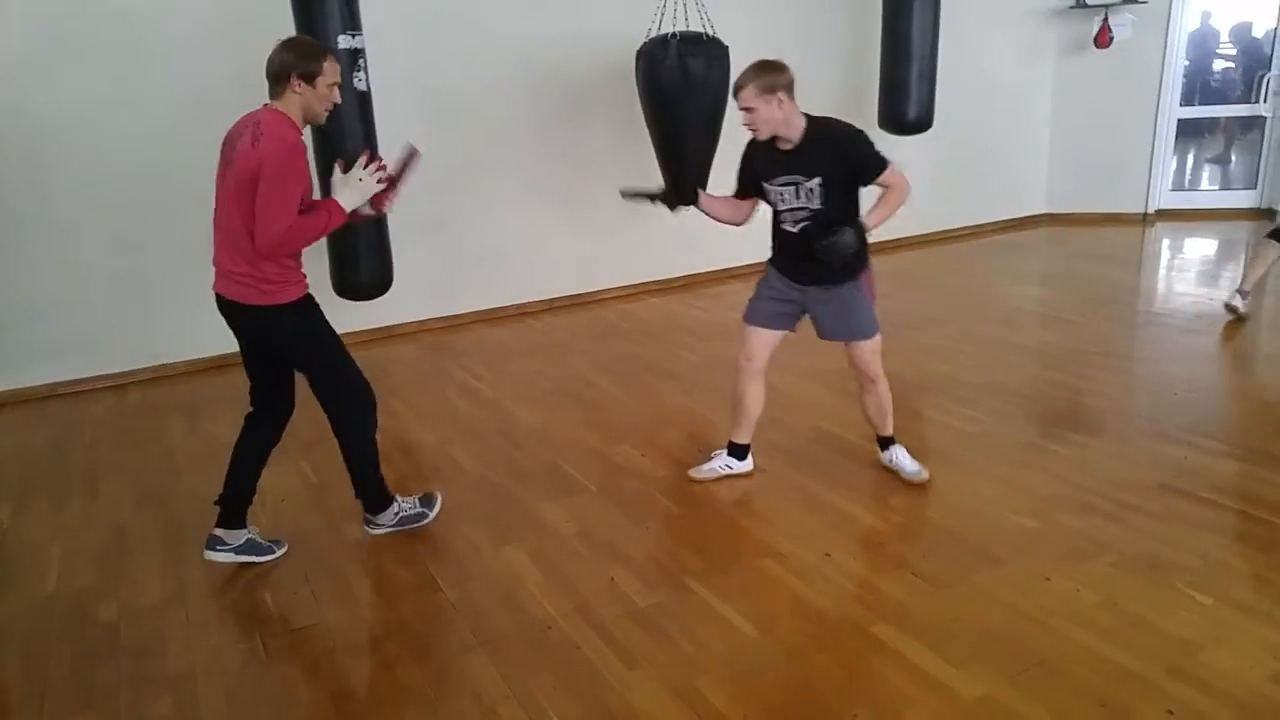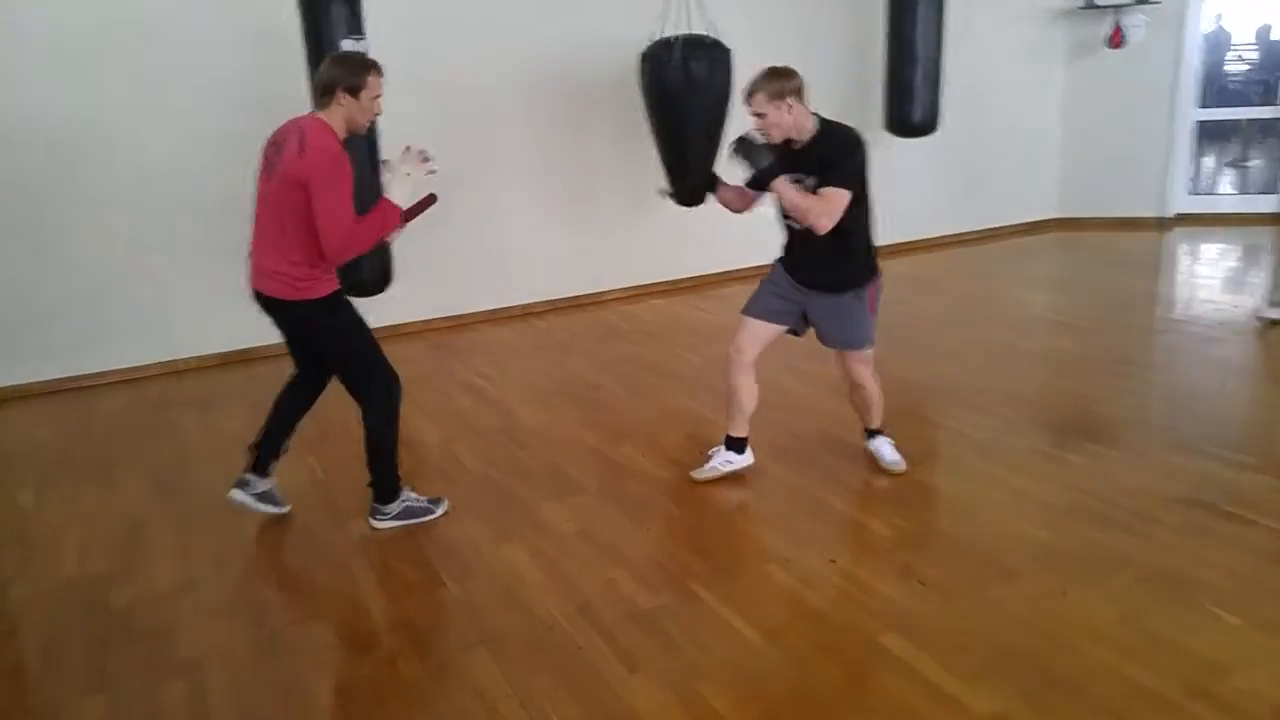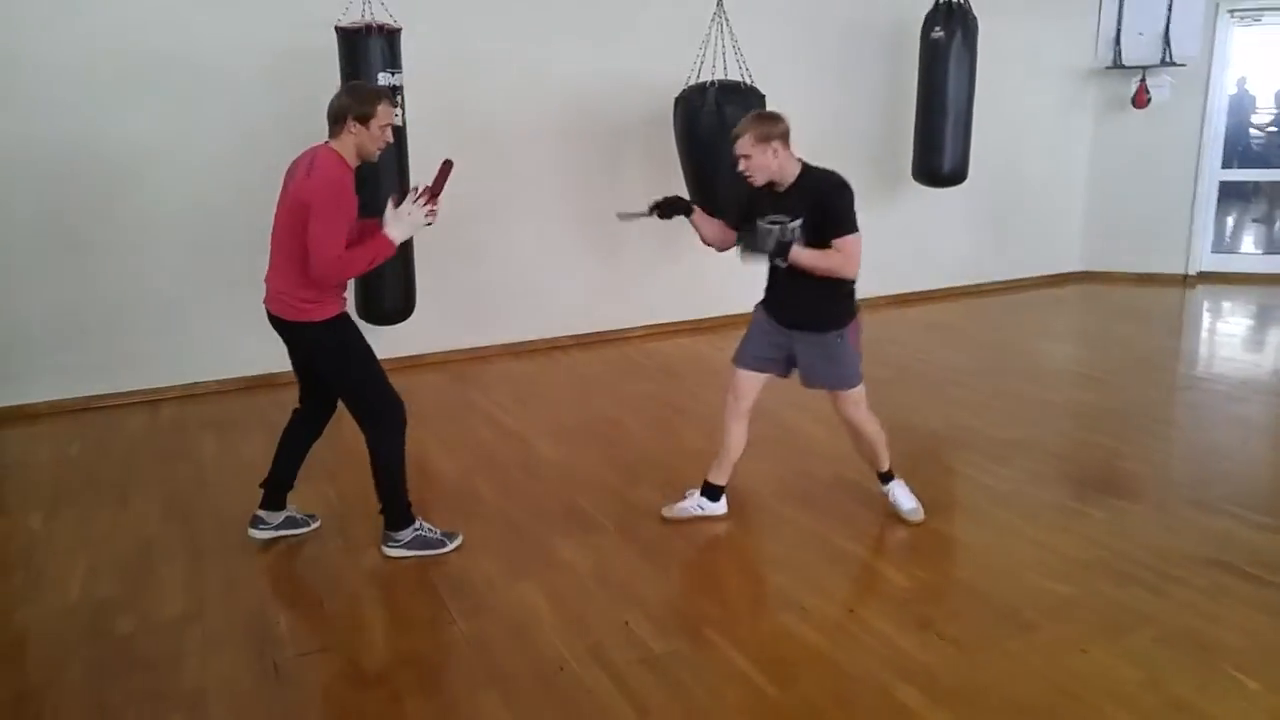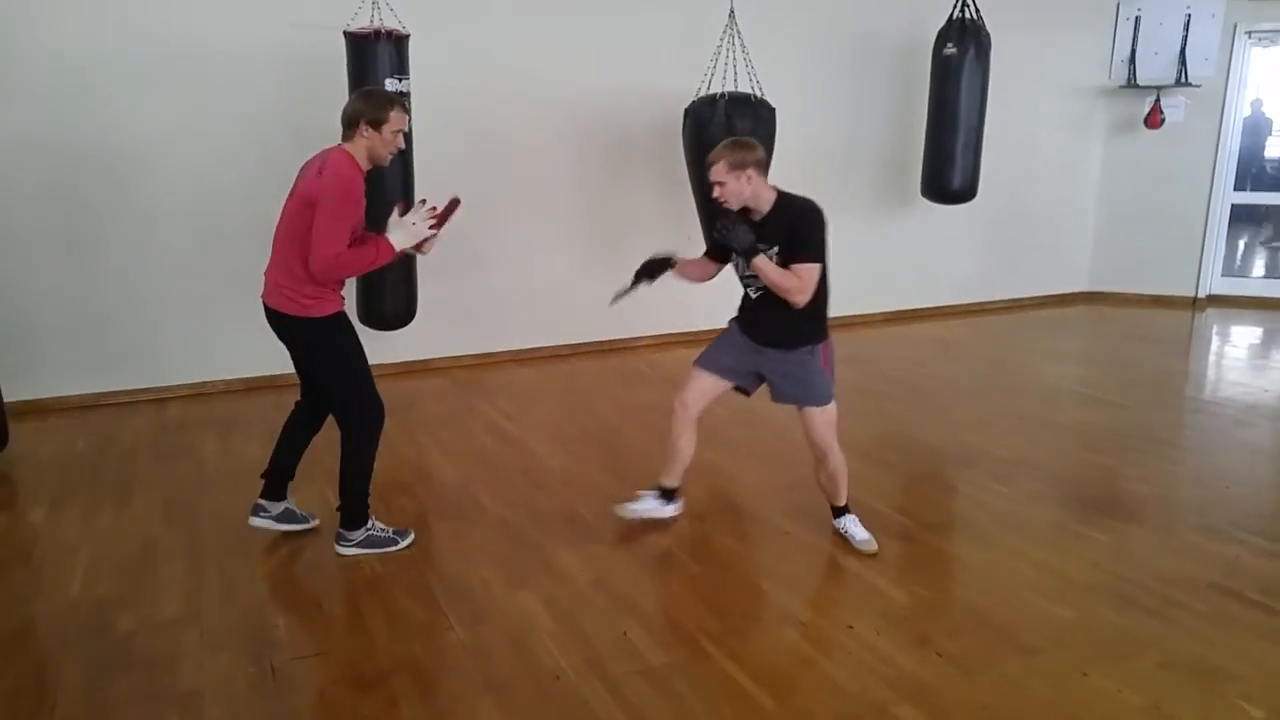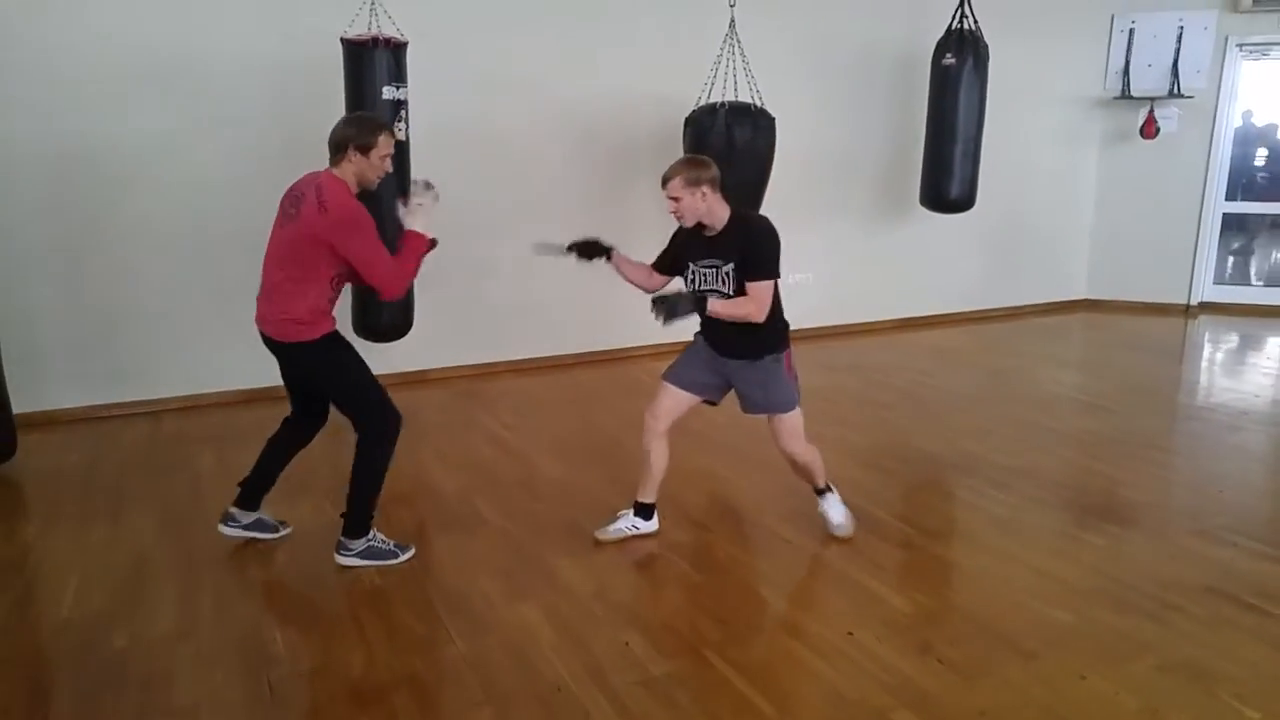
dt=0.3s
person 1, frame 1
left shoulder: (249, 129)
right shoulder: (283, 145)
right elbow: (275, 239)
left wrist: (347, 204)
right wrist: (340, 205)
left hip: (239, 296)
right hip: (274, 300)
left knee: (271, 405)
right knee: (352, 399)
left ankle: (229, 530)
right ankle: (380, 509)
person 1, frame 2
left shoulder: (291, 134)
right shoulder: (327, 156)
right elbow: (340, 247)
left wrist: (375, 219)
right wrist: (393, 204)
left hip: (272, 285)
right hip: (306, 294)
left knee: (312, 375)
right knee: (380, 388)
left ankle: (255, 477)
right ankle: (387, 501)
person 1, frame 3
left shoulder: (315, 161)
right shoulder: (333, 180)
right elbow: (329, 268)
left wrist: (384, 228)
right wrist: (391, 236)
left hip: (290, 309)
right hip: (313, 316)
left knee: (317, 404)
right knee: (384, 414)
left ankle: (271, 511)
right ankle: (400, 528)
person 1, frame 4
left shoulder: (330, 164)
right shoulder: (343, 181)
right elbow: (326, 265)
left wrist: (398, 238)
right wrist: (392, 244)
left hip: (288, 305)
right hip: (310, 311)
left knee: (317, 401)
right knee: (364, 414)
left ankle: (272, 502)
right ankle: (354, 528)
person 1, frame 5
left shoulder: (309, 188)
right shoulder: (344, 209)
right elbow: (392, 287)
left wrist: (389, 259)
right wrist: (416, 231)
left hip: (280, 325)
right hip: (306, 334)
left knee: (308, 415)
right knee: (381, 423)
left ankle: (243, 511)
right ankle: (356, 539)
person 2, frame 1
left shoulder: (842, 140)
right shoulder: (758, 152)
left elbow: (898, 188)
right elbow: (740, 211)
left wrist: (858, 228)
right wrist: (696, 198)
left hip: (841, 277)
right hip: (784, 275)
left knee: (869, 370)
right knee: (749, 361)
left ankle: (890, 447)
right ankle: (737, 455)
person 2, frame 2
left shoulder: (844, 144)
right shoulder: (780, 150)
left elbow: (823, 219)
right elbow: (744, 199)
left wrist: (771, 172)
right wrist: (715, 185)
left hip: (846, 282)
right hip: (792, 274)
left knee: (857, 371)
right knee: (740, 353)
left ankle: (875, 437)
right ankle: (735, 450)
person 2, frame 3
left shoulder: (830, 190)
right shoulder: (760, 194)
left elbow: (848, 266)
right elbow: (725, 237)
left wrist: (784, 248)
right wrist: (690, 212)
left hip: (829, 325)
right hip: (774, 318)
left knee: (854, 414)
right knee: (737, 403)
left ankle: (890, 481)
right ankle: (712, 497)
person 2, frame 4
left shoulder: (803, 216)
right shoulder: (734, 222)
left elbow: (799, 293)
right elbow: (706, 267)
left wrist: (750, 250)
right wrist: (670, 264)
left hip: (800, 345)
right hip: (747, 334)
left knee: (824, 441)
right knee: (684, 407)
left ankle: (843, 517)
right ankle: (665, 497)
person 2, frame 5
left shoulder: (756, 232)
right shoulder: (687, 237)
left elbow: (757, 310)
right elbow: (652, 279)
left wrist: (698, 304)
right wrist: (610, 254)
left hip: (763, 354)
right hip: (711, 348)
left knee: (793, 446)
right knee: (655, 422)
left ankle: (825, 495)
right ankle: (642, 515)
